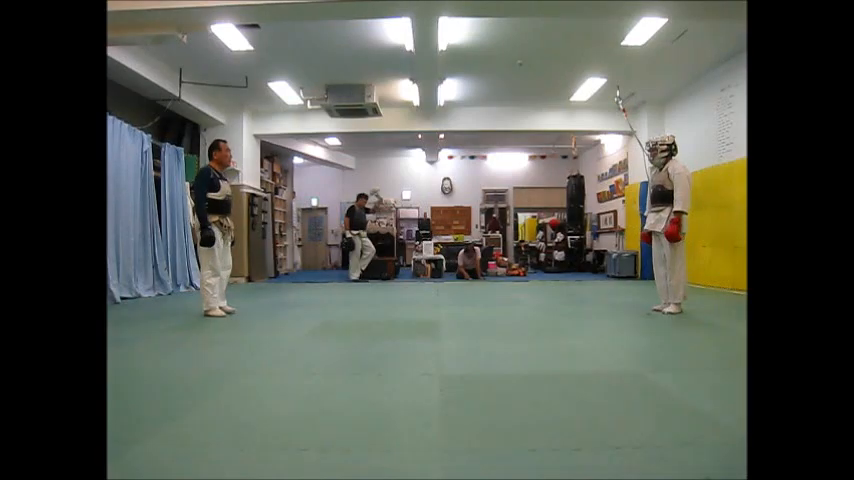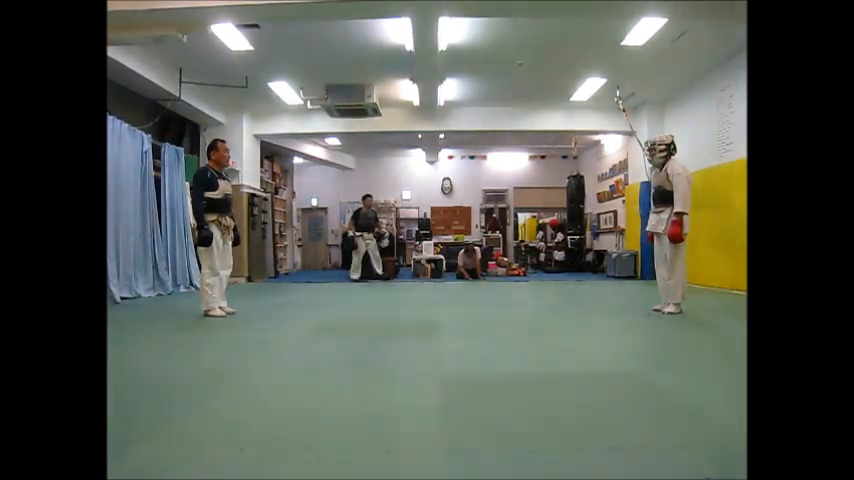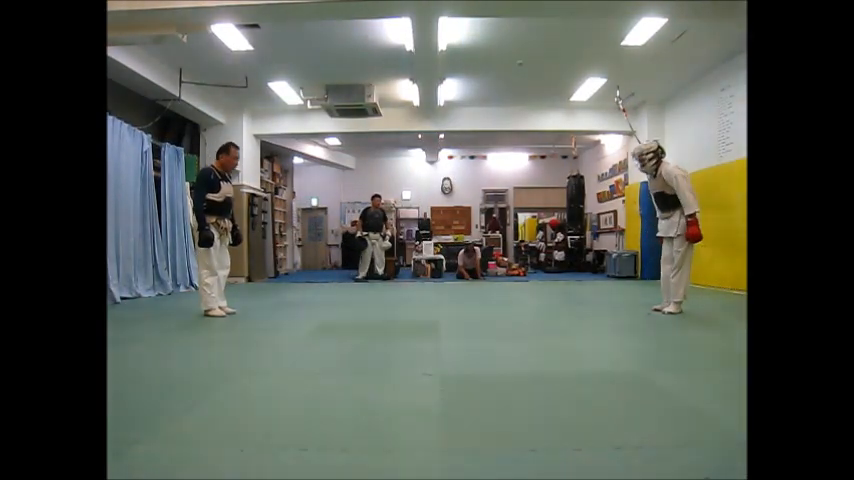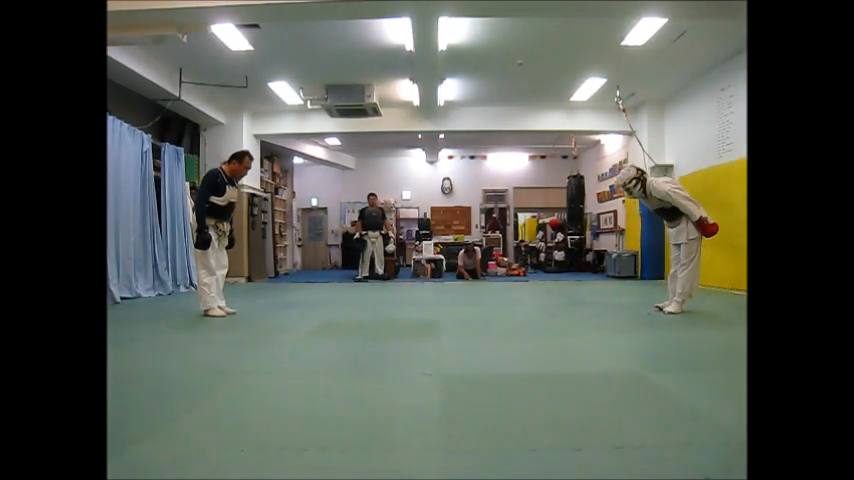
dt=0.4s
person 1, frame 1
left shoulder: (222, 177)
right shoulder: (205, 173)
right elbow: (199, 203)
left wrist: (229, 228)
right wrist: (205, 227)
left hip: (223, 225)
right hip: (210, 225)
left knee: (225, 267)
right knee: (211, 267)
left ankle: (220, 302)
right ankle: (210, 306)
person 1, frame 2
left shoulder: (224, 176)
right shoulder: (203, 174)
right elbow: (197, 203)
left wrist: (234, 227)
right wrist: (202, 227)
left hip: (224, 226)
right hip: (210, 225)
left knee: (225, 267)
right knee: (211, 267)
left ankle: (220, 303)
right ankle: (210, 306)
person 1, frame 3
left shoulder: (226, 177)
right shoulder: (206, 174)
right elbow: (198, 203)
left wrist: (234, 227)
right wrist: (203, 228)
left hip: (222, 227)
right hip: (208, 226)
left knee: (223, 266)
right knee: (209, 267)
left ankle: (219, 303)
right ankle: (210, 306)
person 1, frame 4
left shoulder: (233, 180)
right shoulder: (213, 176)
right elbow: (200, 203)
left wrist: (230, 231)
right wrist: (202, 230)
left hip: (220, 227)
right hip: (207, 226)
left knee: (220, 267)
right knee: (207, 267)
left ankle: (219, 304)
right ankle: (209, 306)
person 2, frame 1
left shoulder: (677, 169)
right shoulder: (654, 171)
left elbow: (681, 198)
left wrist: (675, 222)
right wrist: (647, 225)
left hip: (670, 222)
right hip: (656, 222)
left knee: (674, 263)
right knee: (659, 264)
left ankle: (676, 303)
right ankle: (666, 301)
person 2, frame 2
left shoulder: (676, 169)
right shoulder: (656, 171)
left elbow: (681, 198)
left wrist: (677, 223)
right wrist: (651, 227)
left hip: (672, 222)
right hip: (659, 223)
left knee: (673, 264)
right knee: (660, 264)
left ankle: (675, 303)
right ankle: (666, 301)
person 2, frame 3
left shoulder: (671, 171)
right shoulder: (651, 176)
left elbow: (687, 198)
left wrist: (692, 224)
right wrist: (661, 227)
left hip: (682, 223)
right hip: (667, 224)
left knee: (679, 263)
right knee: (667, 263)
left ankle: (676, 303)
right ankle: (668, 300)
person 2, frame 4
left shoulder: (661, 187)
right shoulder: (643, 194)
left elbow: (688, 204)
left wrist: (704, 224)
left hip: (691, 225)
right hip: (675, 228)
left knee: (687, 264)
right knee: (676, 265)
left ankle: (678, 303)
right ankle: (673, 300)
